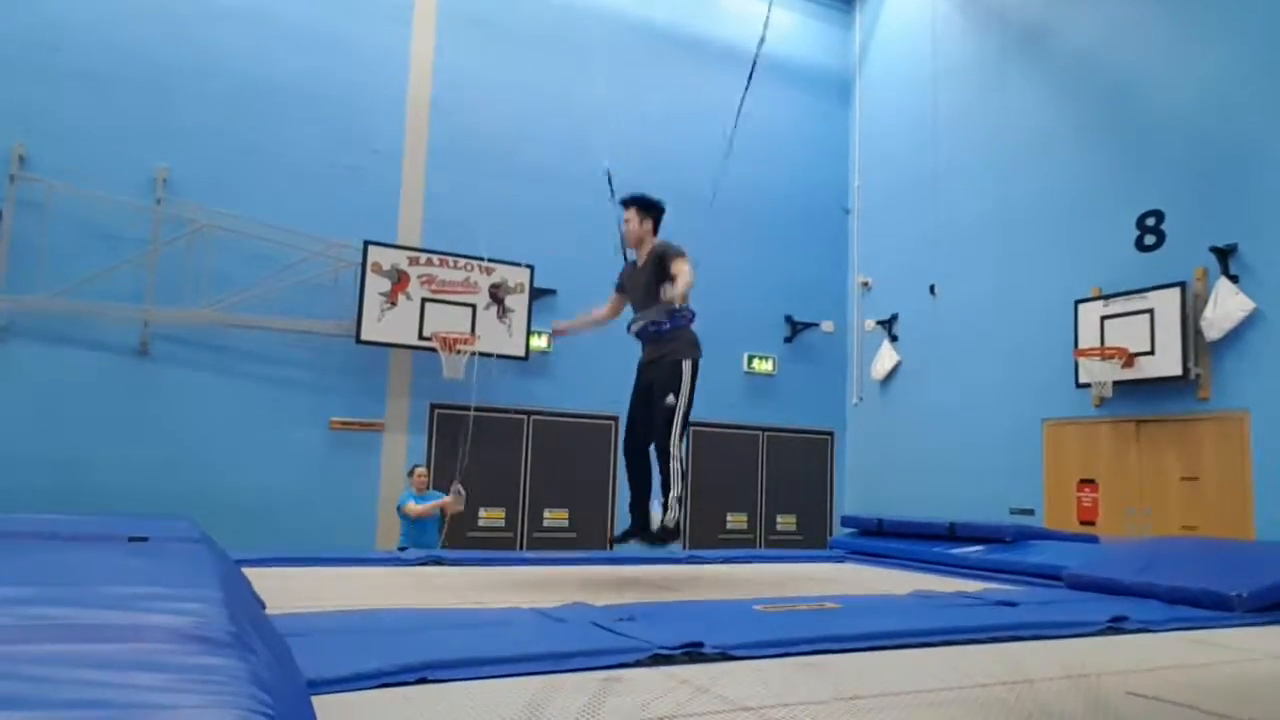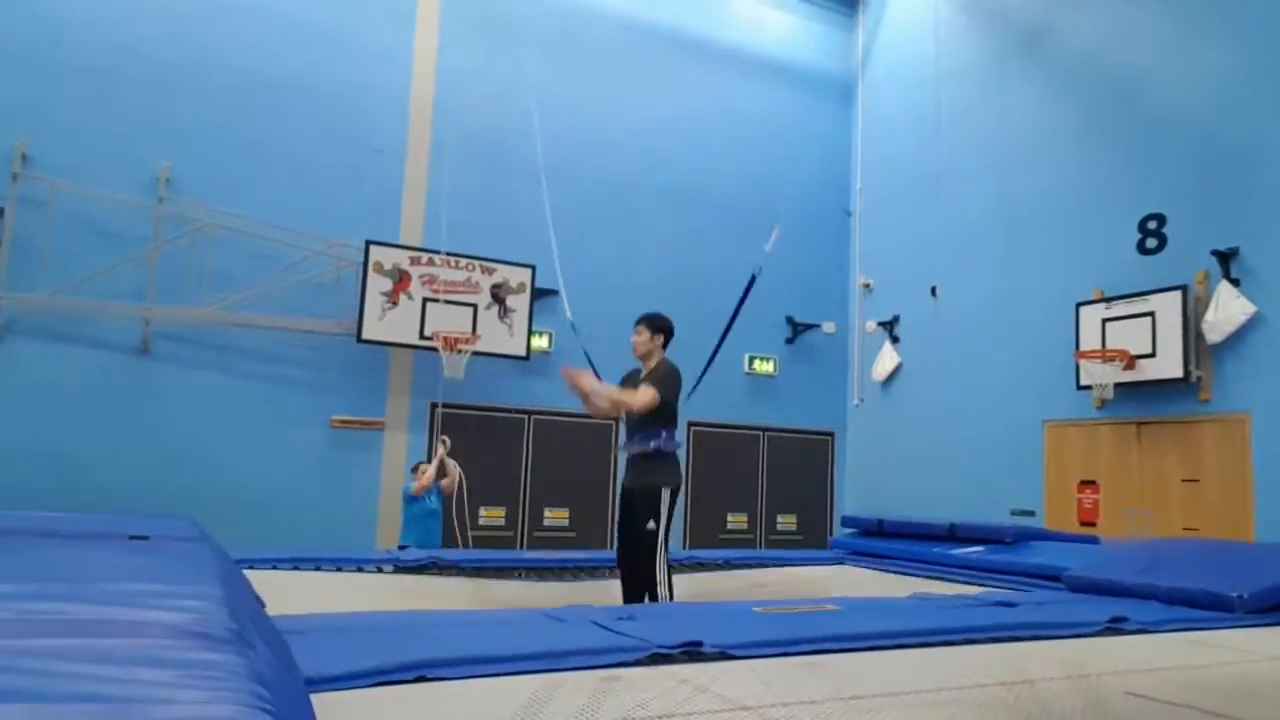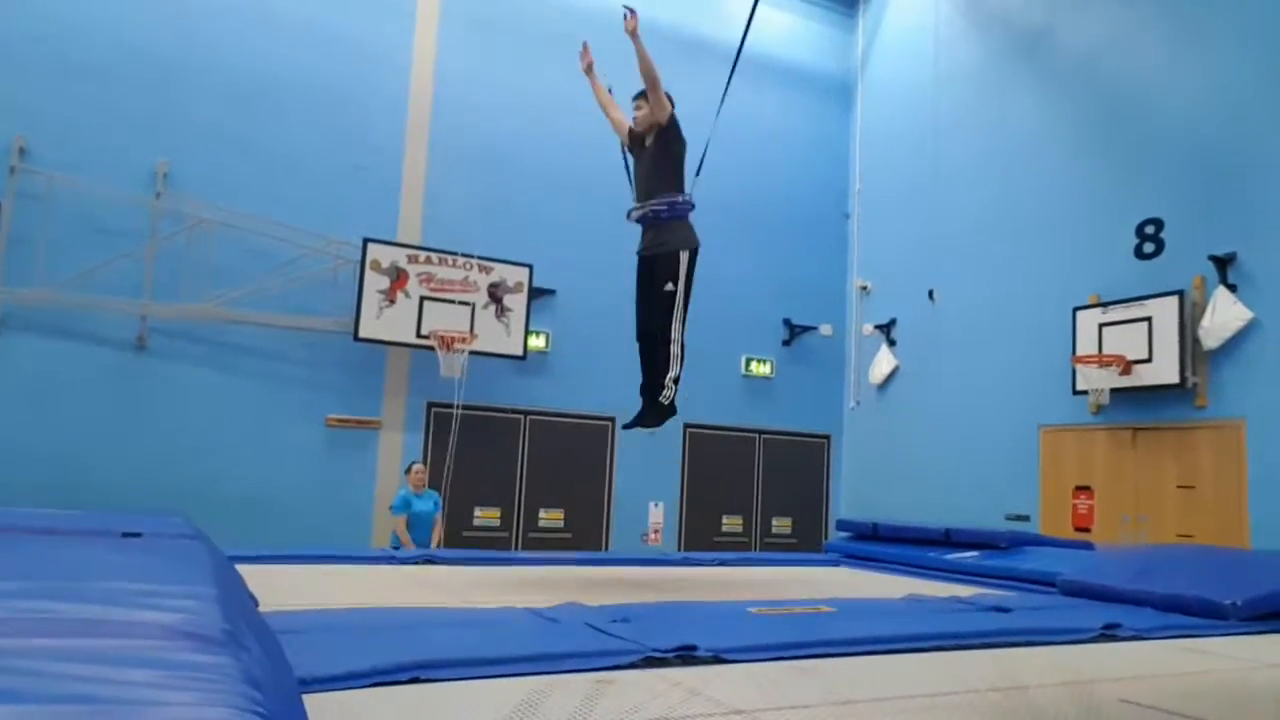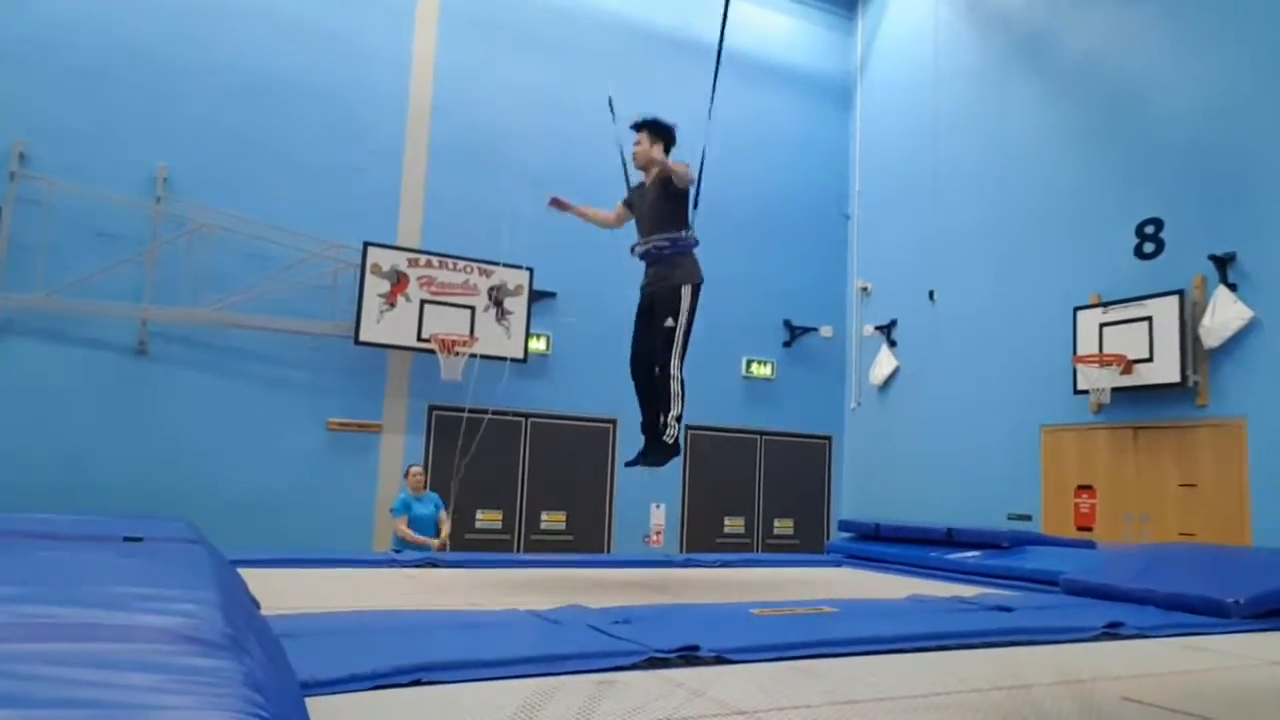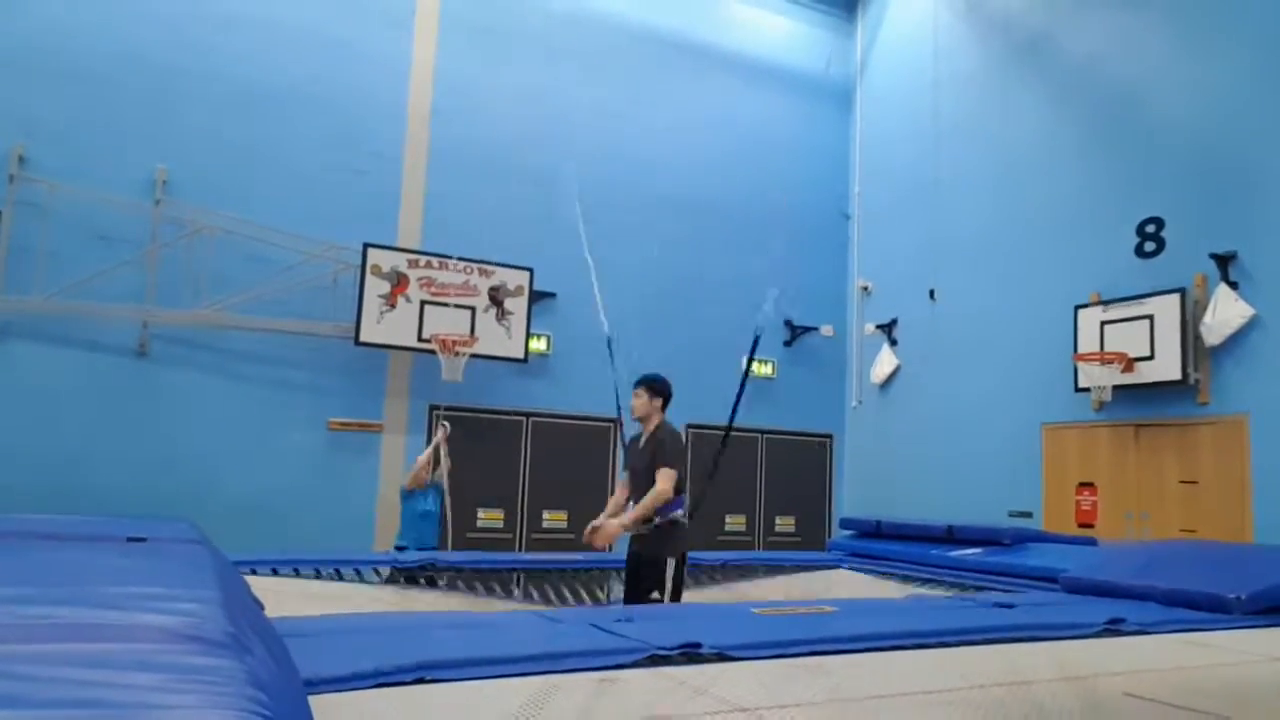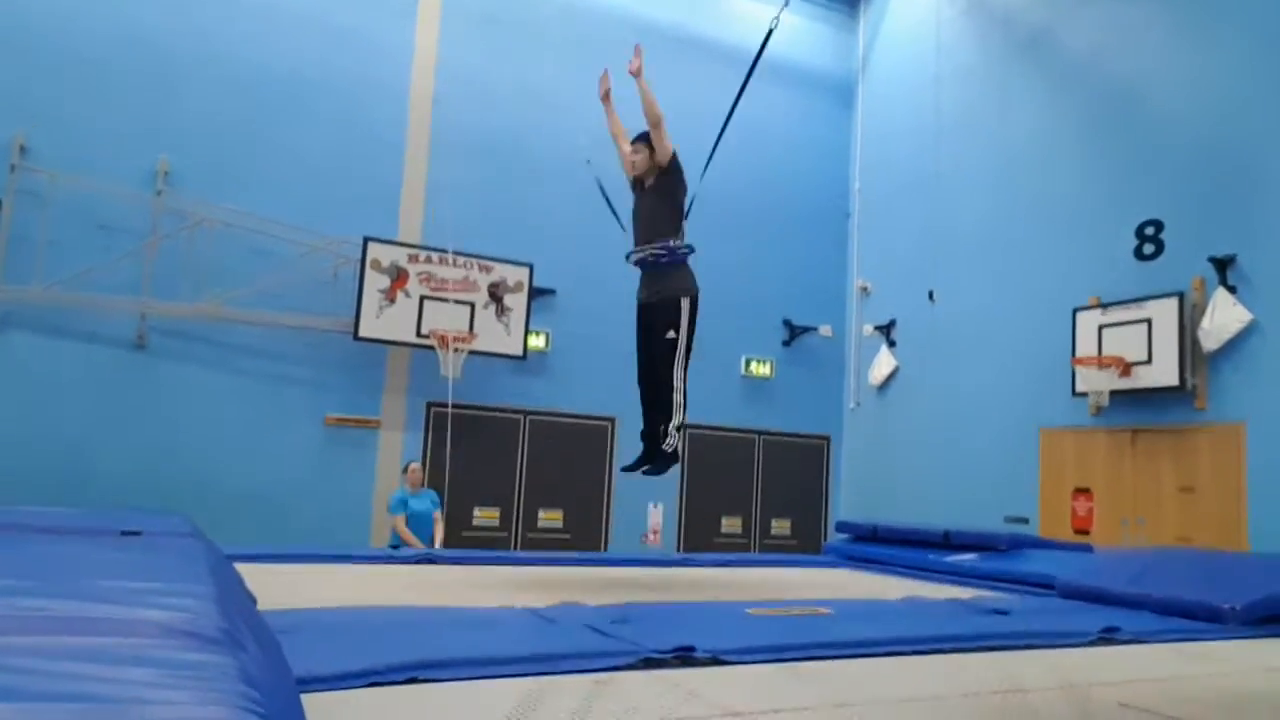
dt=0.4s
person 1, frame 1
left shoulder: (665, 253)
right shoulder: (630, 271)
left elbow: (686, 273)
right elbow: (609, 311)
left wrist: (678, 290)
right wrist: (572, 326)
left hip: (677, 356)
right hip: (650, 359)
left knee: (668, 442)
right knee: (634, 443)
left ankle: (671, 521)
right ankle: (639, 520)
person 1, frame 2
left shoulder: (667, 373)
right shoulder: (632, 379)
left elbow: (638, 403)
right elbow: (602, 409)
left wrist: (594, 385)
right wrist: (585, 391)
left hip: (658, 479)
right hip: (634, 481)
left knee: (652, 561)
right knee: (627, 561)
person 1, frame 3
left shoulder: (670, 138)
right shoulder: (638, 145)
left elbow: (654, 85)
right elbow: (610, 109)
left wrist: (635, 39)
right wrist: (590, 73)
left hip: (676, 242)
right hip: (650, 244)
left knee: (669, 325)
right knee: (647, 329)
left ankle: (666, 398)
right ankle: (651, 401)
person 1, frame 4
left shoulder: (670, 181)
right shoulder: (639, 191)
left elbow: (686, 176)
right elbow: (612, 219)
left wrist: (665, 161)
right wrist: (573, 209)
left hip: (679, 279)
right hip: (652, 281)
left knee: (668, 364)
right knee: (641, 364)
left ankle: (668, 440)
right ankle: (653, 440)
person 1, frame 5
left shoulder: (669, 439)
right shoulder: (634, 443)
left elbow: (664, 490)
right elbow: (624, 490)
left wrist: (620, 524)
right wrist: (604, 519)
left hip: (666, 537)
right hip: (641, 538)
person 1, frame 6
left shoulder: (671, 180)
right shoulder: (640, 187)
left elbow: (658, 123)
right elbow: (620, 142)
left wrist: (639, 77)
right wrist: (606, 101)
left hip: (675, 289)
right hip: (649, 289)
left knee: (670, 370)
right knee: (648, 373)
left ankle: (670, 445)
right ankle: (651, 446)
